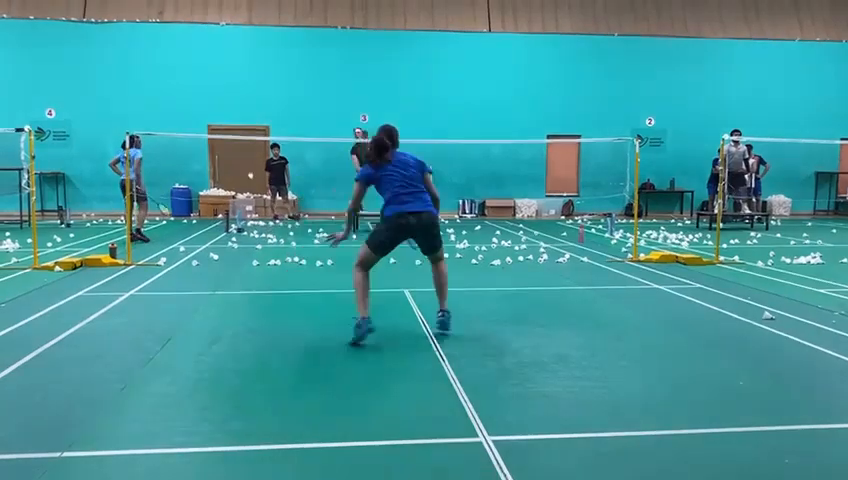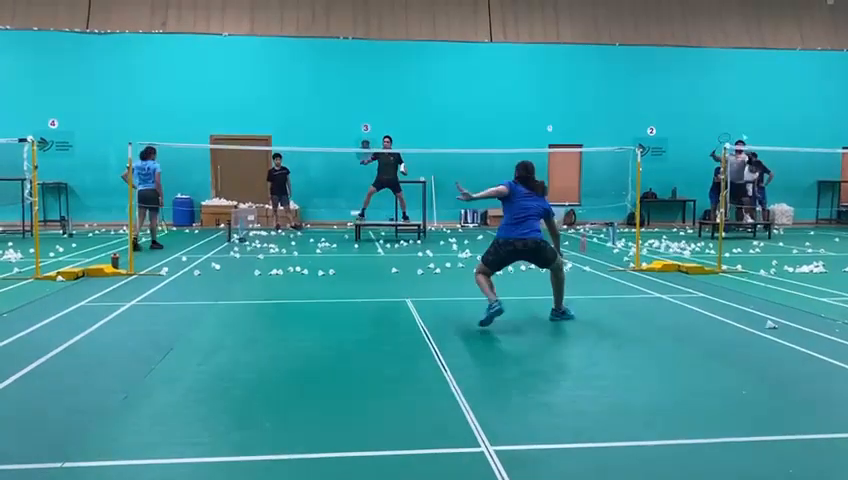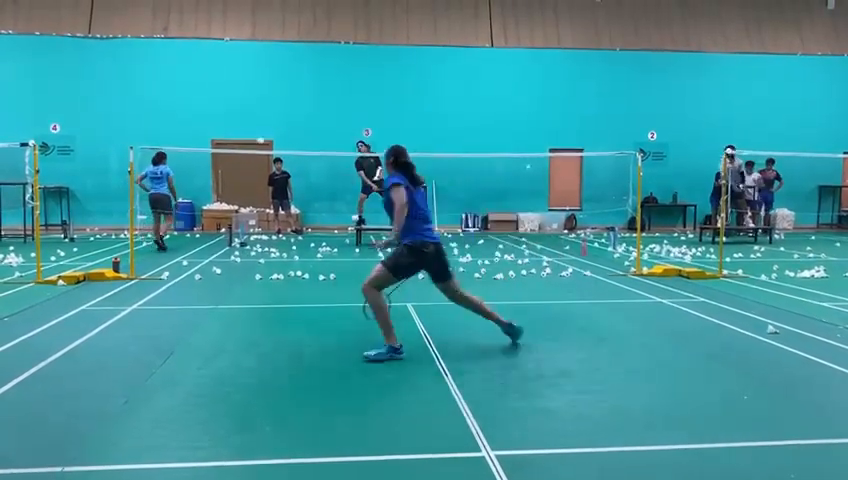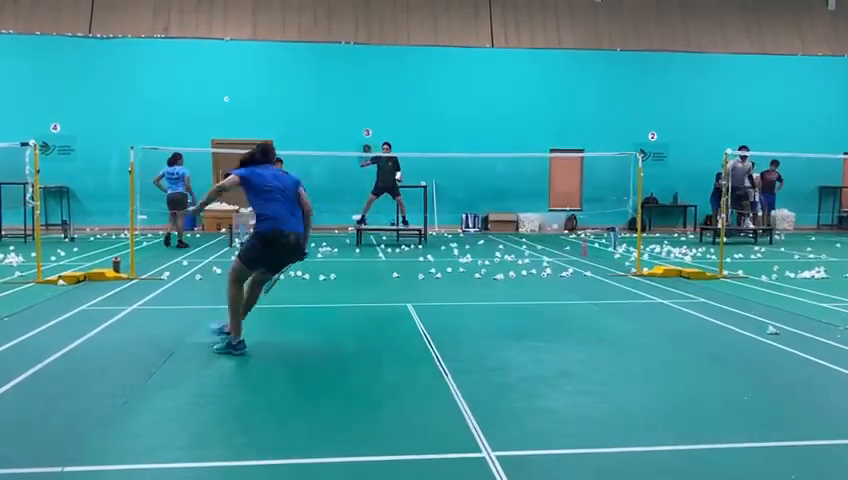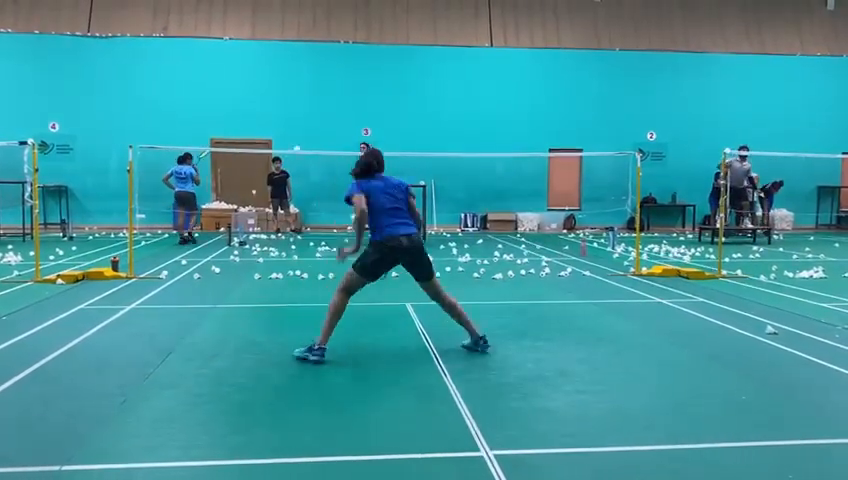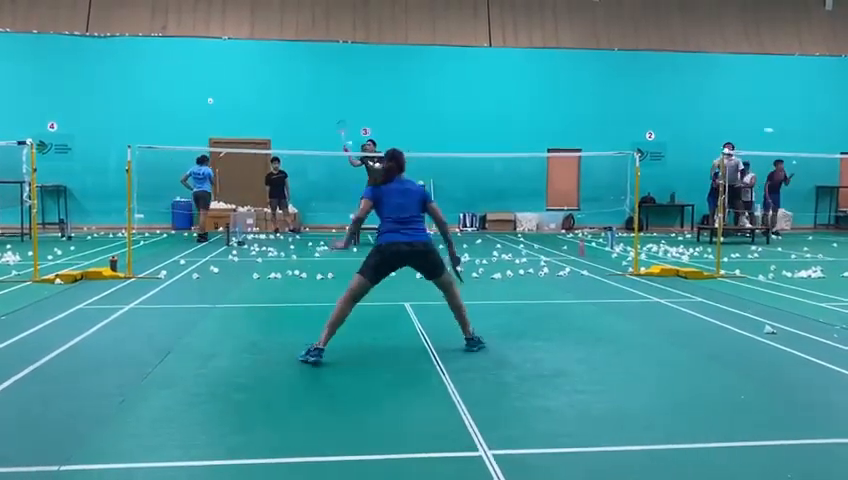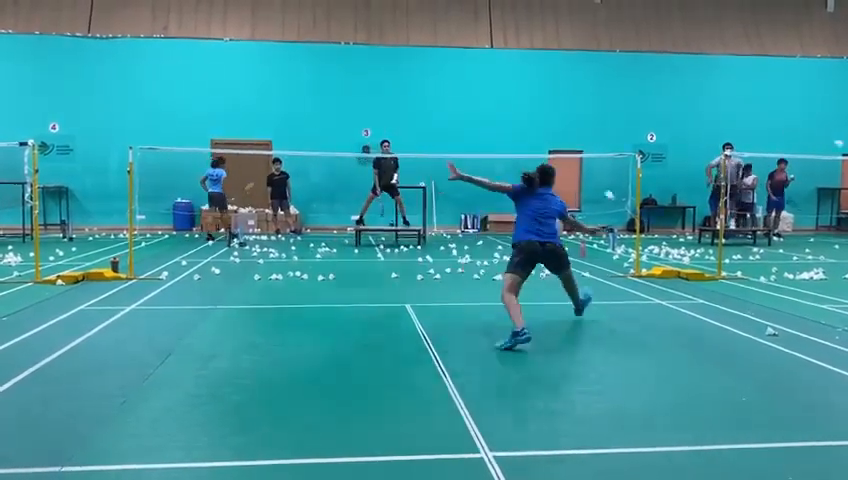
dt=0.7s
person 1, frame 1
left shoulder: (371, 166)
right shoulder: (414, 160)
left elbow: (355, 203)
right elbow: (434, 195)
left wrist: (347, 231)
left hip: (393, 220)
right hip: (425, 218)
left knee: (361, 266)
right knee: (438, 260)
left ankle: (363, 319)
right ankle: (443, 312)
person 1, frame 2
left shoulder: (510, 187)
right shoulder: (543, 200)
left elbow: (497, 191)
right elbow: (554, 231)
left wrist: (473, 197)
right wrist: (558, 251)
left hip: (506, 243)
right hip: (535, 244)
left knee: (481, 273)
right knee: (558, 266)
left ankle: (493, 303)
right ankle: (558, 310)
person 1, frame 3
left shoulder: (394, 180)
right shoulder: (416, 183)
left elbow: (401, 203)
left wrist: (394, 236)
left hip: (415, 247)
right hip: (431, 247)
left knee: (370, 288)
right knee: (455, 294)
left ankle: (393, 346)
right ankle: (505, 324)
person 1, frame 4
left shoulder: (247, 172)
right shoulder: (289, 177)
left elbow: (222, 186)
right elbow: (307, 209)
left wrist: (199, 207)
right wrist: (303, 243)
left hip: (270, 234)
right hip: (295, 239)
left knee: (235, 279)
right knee: (256, 281)
left ankle: (235, 340)
right ankle: (232, 330)
person 1, frame 5
left shoulder: (359, 185)
right shoulder: (399, 183)
left elbow: (362, 212)
right elbow: (418, 217)
left wrist: (356, 246)
left hip: (388, 244)
right hip: (413, 242)
left knee: (344, 289)
right knee: (437, 293)
left ankle: (319, 347)
right ankle: (477, 337)
person 1, frame 6
left shoulder: (376, 188)
right shoulder: (419, 189)
left elbow: (359, 217)
right elbow: (441, 222)
left wrist: (347, 242)
right wrist: (452, 250)
left hip: (389, 247)
right hip: (421, 246)
left knee: (350, 296)
right knee: (449, 288)
left ankle: (319, 348)
right ankle: (470, 337)
person 1, frame 7
left shoulder: (523, 190)
right shoulder: (557, 201)
left elbow: (492, 186)
right elbow: (572, 224)
left wrist: (463, 177)
right wrist: (588, 230)
left hip: (525, 246)
right hip: (552, 247)
left knee: (508, 293)
right knee: (566, 273)
left ankle: (520, 330)
right ankle: (578, 303)
